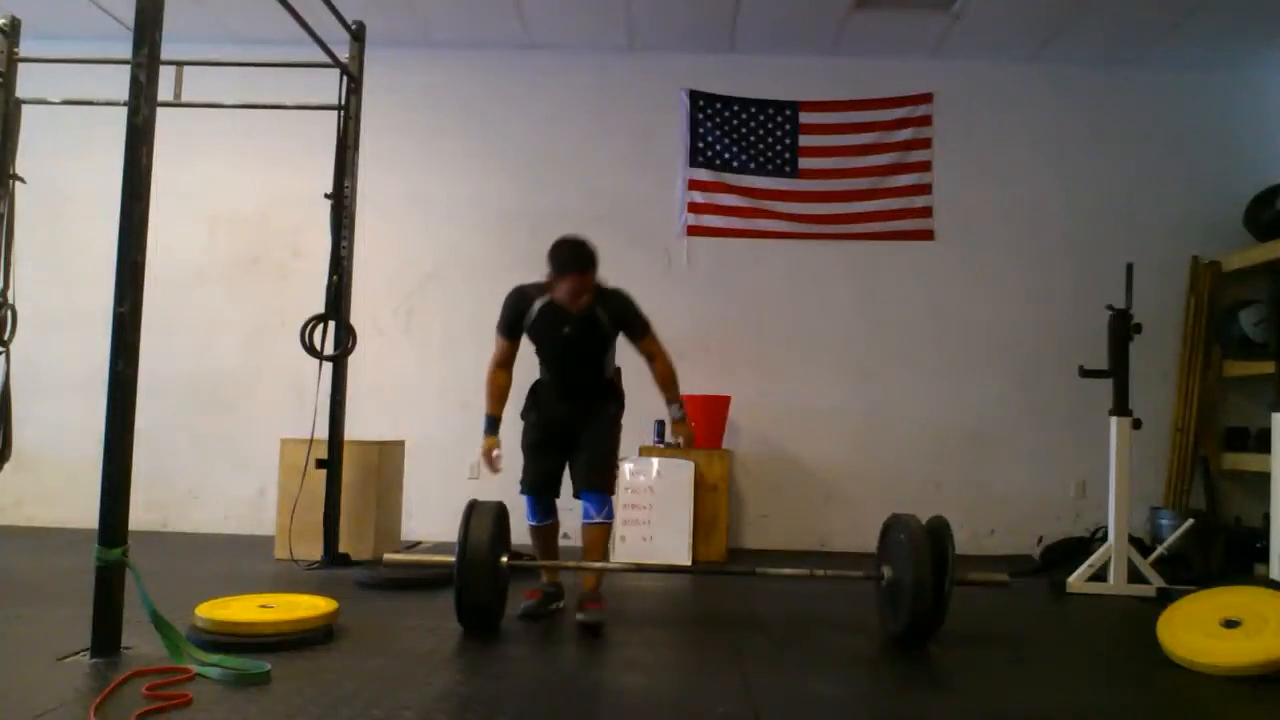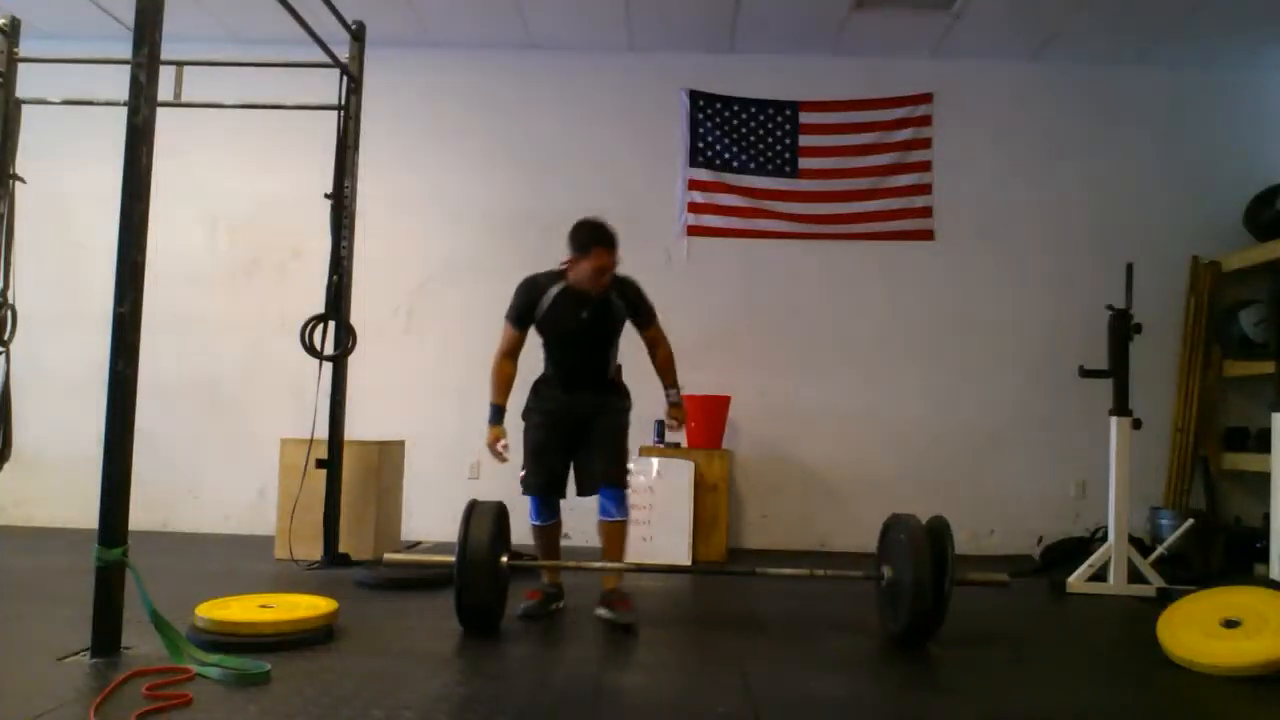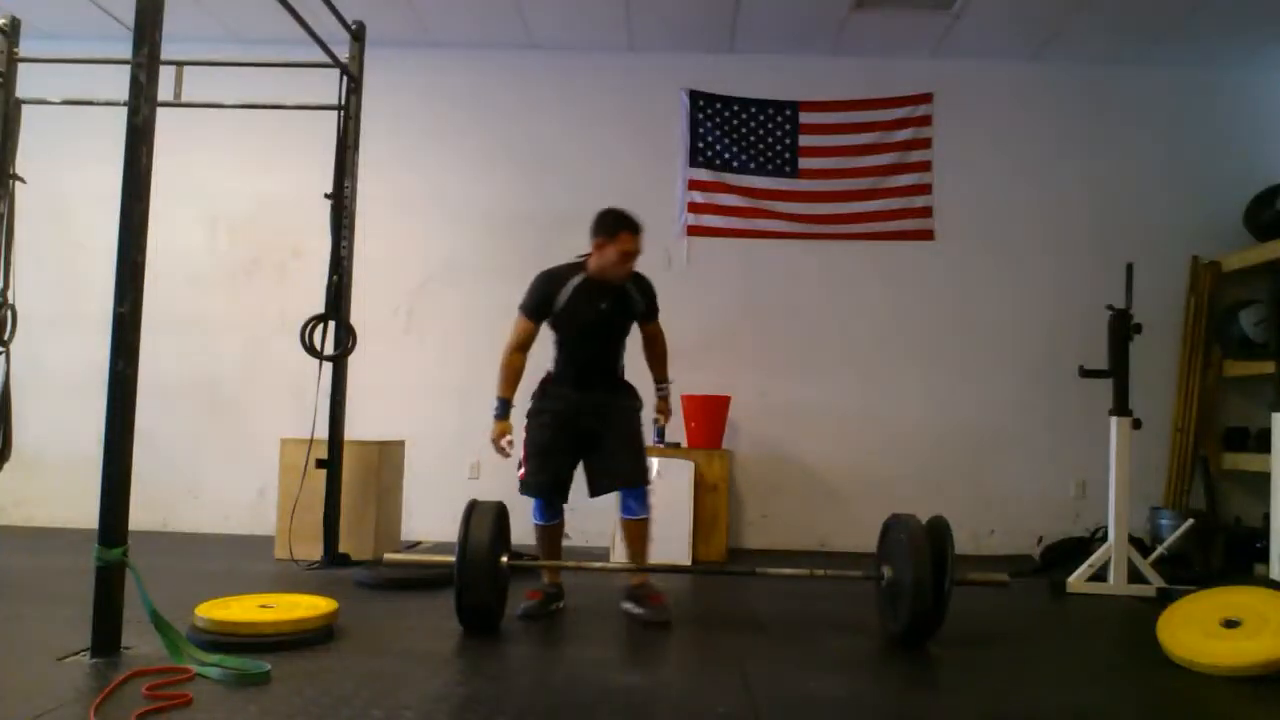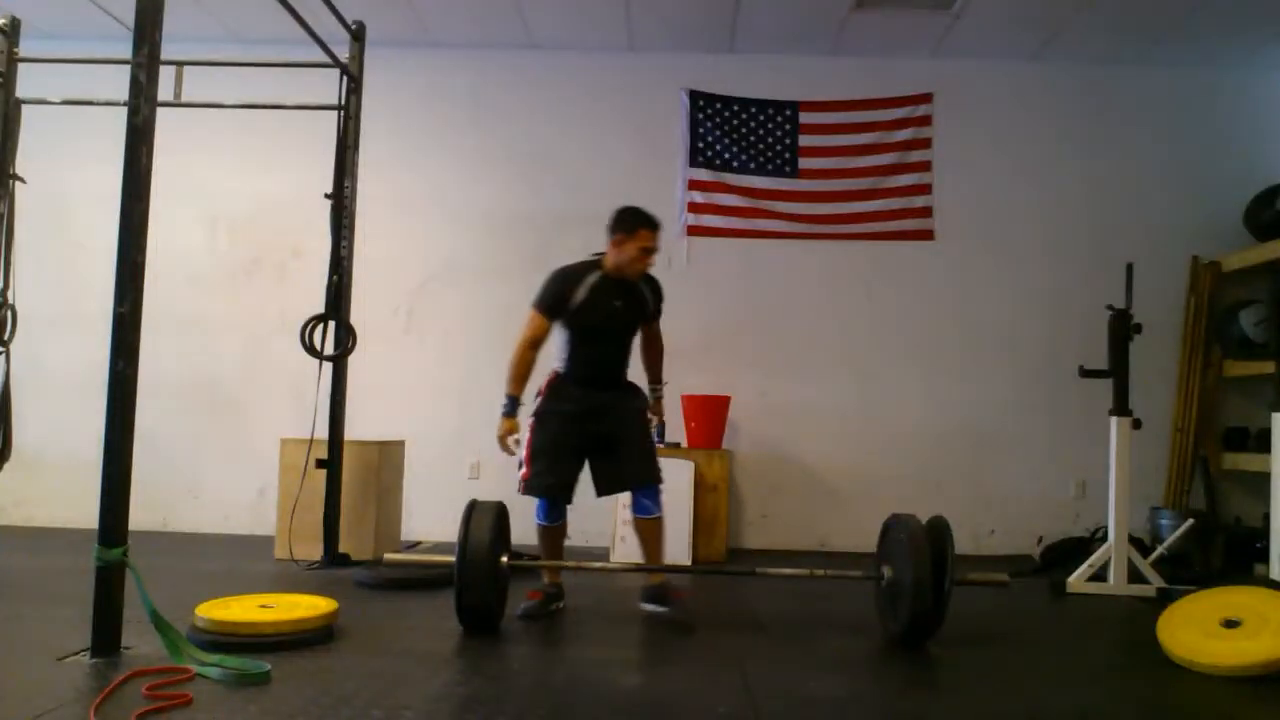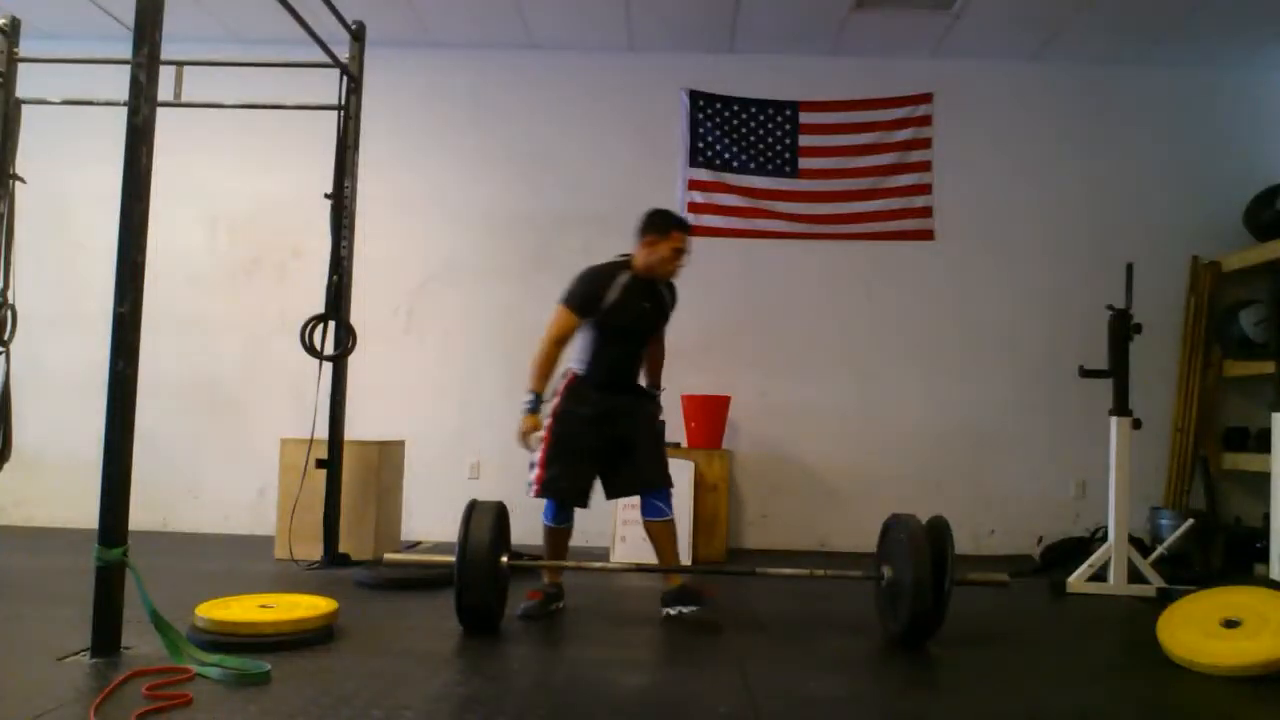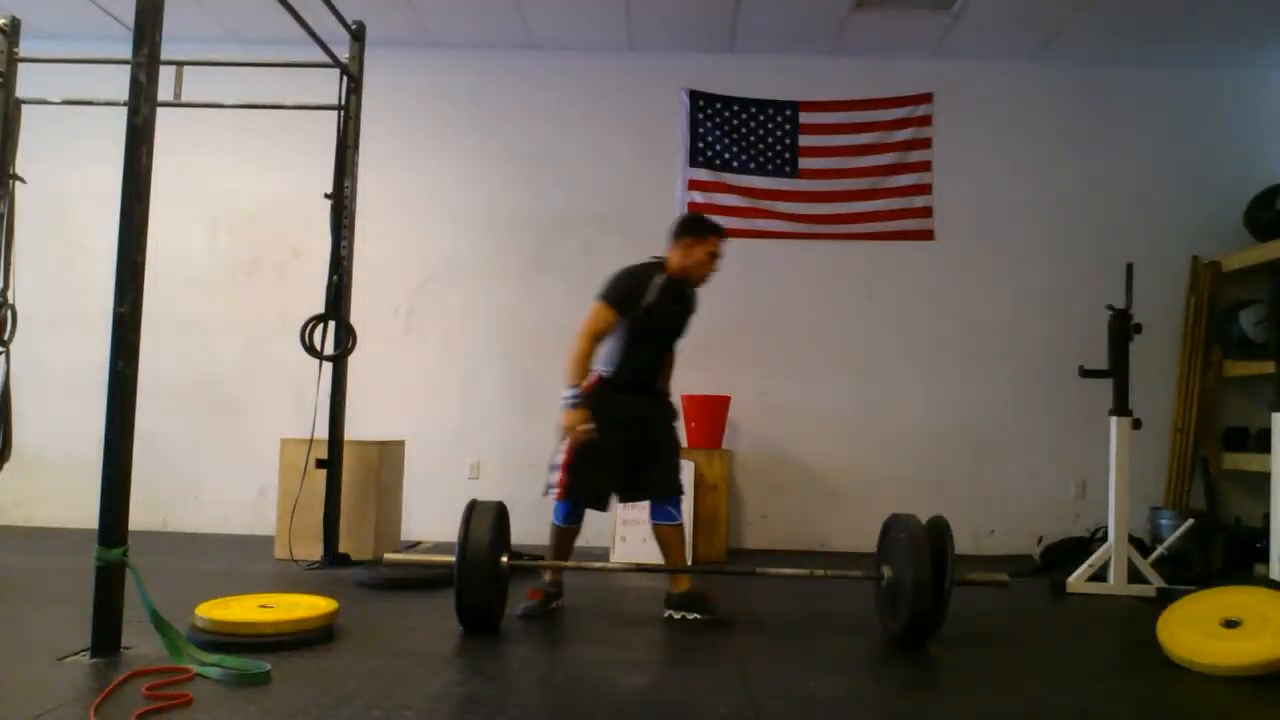
dt=0.1s
person 1, frame 1
left shoulder: (614, 304)
right shoulder: (523, 301)
left elbow: (656, 358)
right elbow: (501, 365)
left wrist: (677, 414)
right wrist: (491, 428)
left hip: (600, 401)
right hip: (549, 399)
left knee: (595, 491)
right knee: (537, 492)
left ankle: (591, 593)
right ankle: (550, 587)
person 1, frame 2
left shoulder: (624, 292)
right shoulder: (535, 290)
left elbow: (656, 343)
right elbow: (507, 355)
left wrist: (673, 397)
right wrist: (496, 417)
left hip: (605, 398)
right hip: (551, 397)
left knee: (611, 487)
right knee: (540, 492)
left ankle: (612, 590)
right ankle: (550, 586)
person 1, frame 3
left shoulder: (638, 290)
right shoulder: (554, 284)
left elbow: (654, 339)
right elbow: (517, 348)
left wrist: (662, 391)
right wrist: (502, 412)
left hip: (613, 395)
right hip: (560, 395)
left knee: (632, 484)
right knee: (546, 492)
left ankle: (638, 585)
right ankle: (551, 587)
person 1, frame 4
left shoulder: (647, 290)
right shoulder: (569, 281)
left elbow: (652, 340)
right elbow: (529, 344)
left wrist: (656, 393)
right wrist: (510, 409)
left hip: (619, 396)
right hip: (566, 395)
left knee: (645, 484)
right knee: (550, 493)
left ankle: (656, 584)
right ankle: (551, 586)
person 1, frame 5
left shoulder: (665, 292)
right shoulder: (600, 280)
right elbow: (552, 341)
left wrist: (654, 394)
right wrist: (532, 406)
left hip: (629, 397)
right hip: (581, 396)
left knee: (655, 489)
right knee: (558, 492)
left ankle: (675, 588)
right ankle: (551, 589)
person 1, frame 6
left shoulder: (686, 297)
right shoulder: (634, 281)
right elbow: (587, 338)
left wrist: (665, 399)
right wrist: (574, 401)
left hip: (649, 401)
right hip: (605, 396)
left knee: (667, 495)
right knee: (573, 495)
left ankle: (682, 592)
right ankle: (551, 585)
